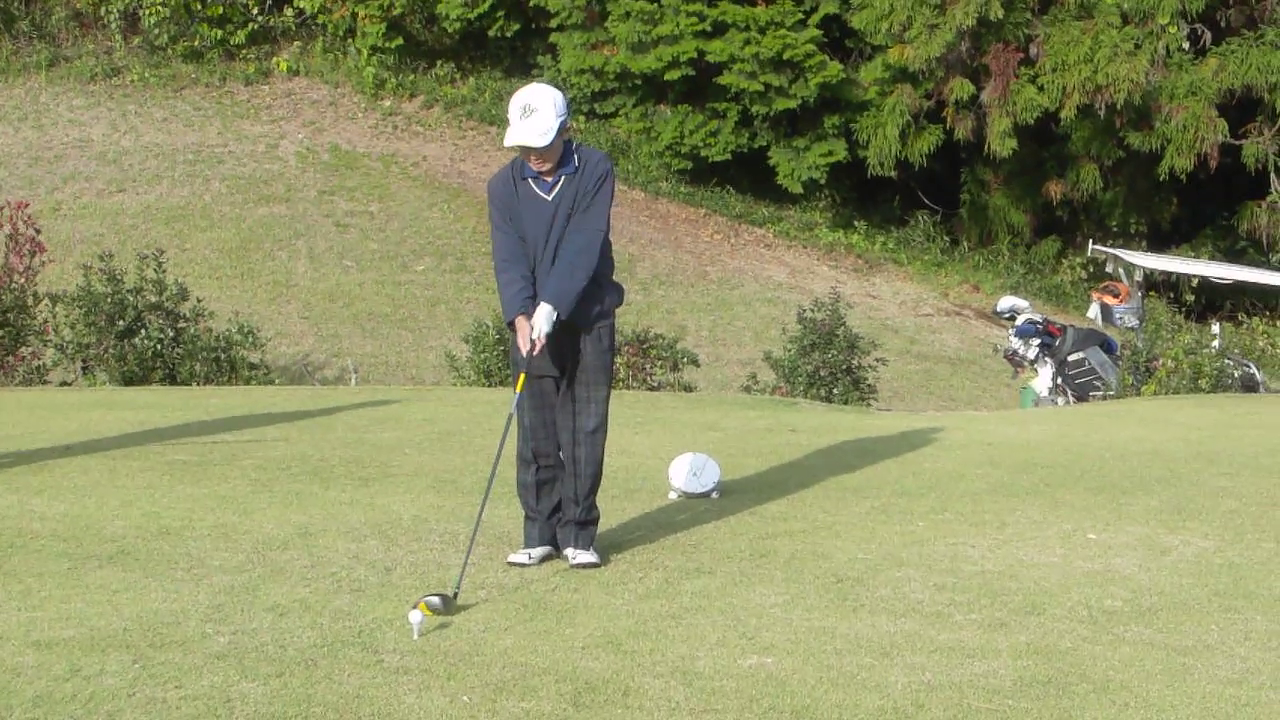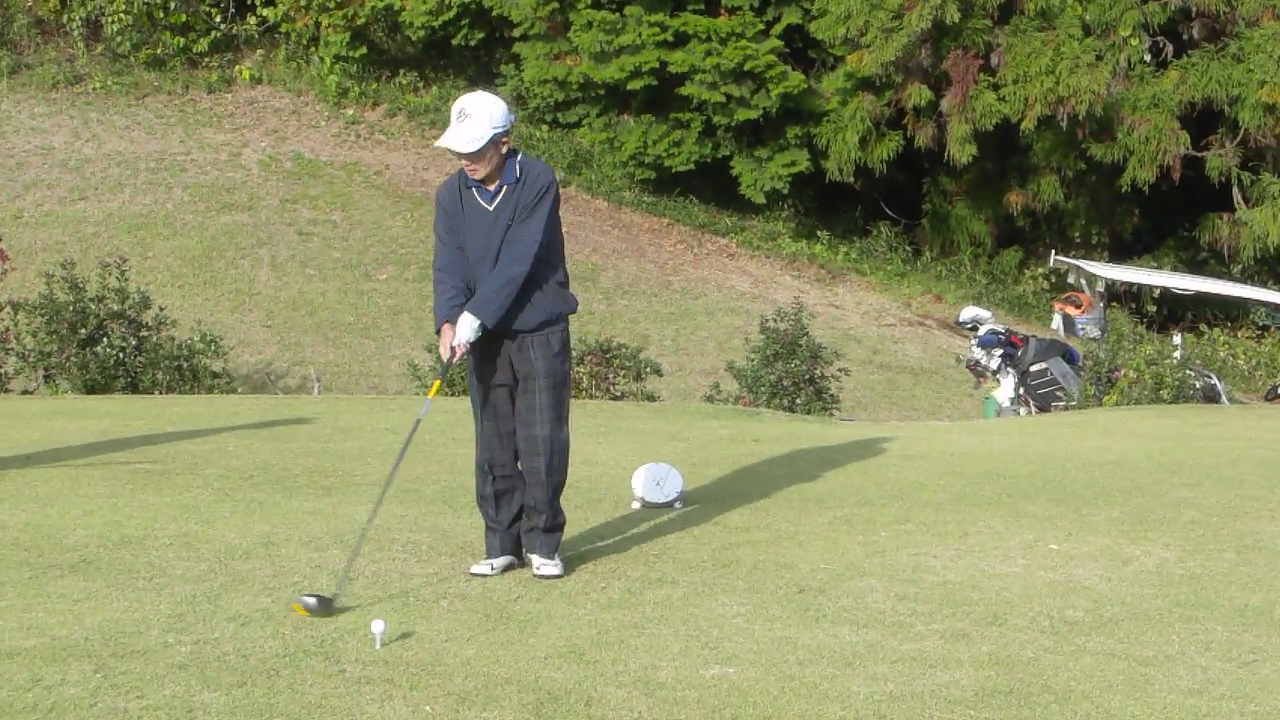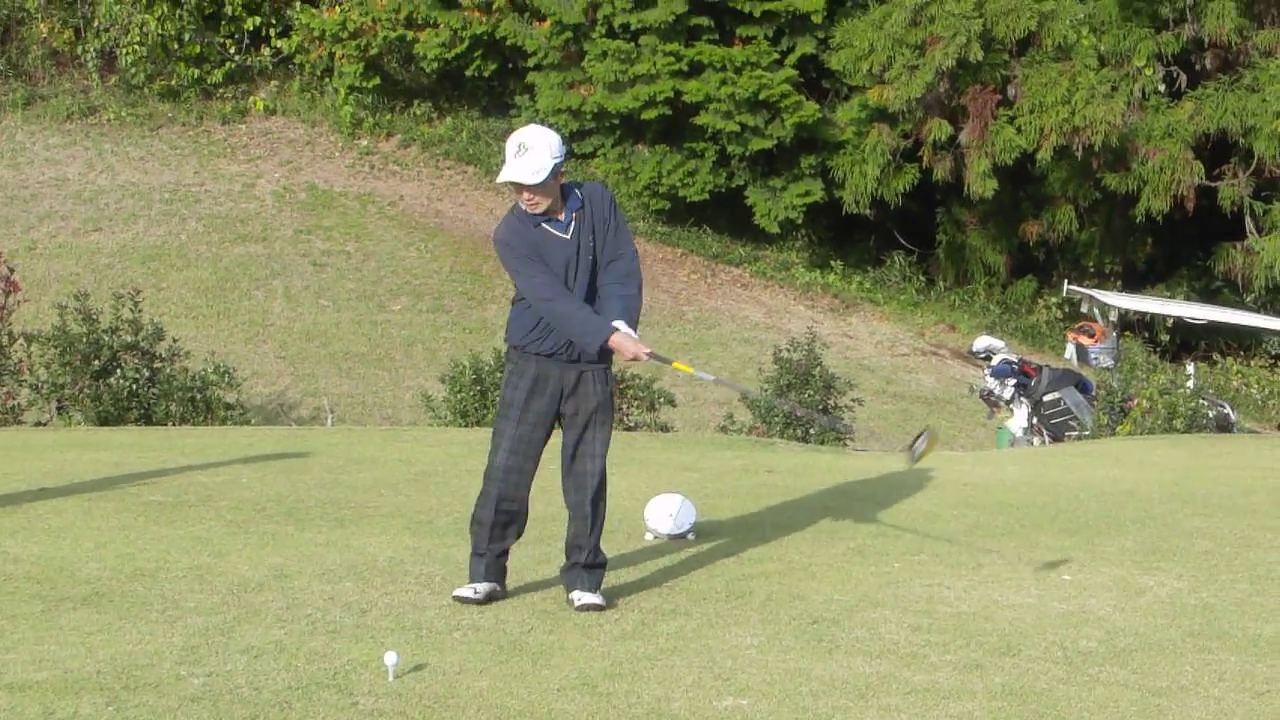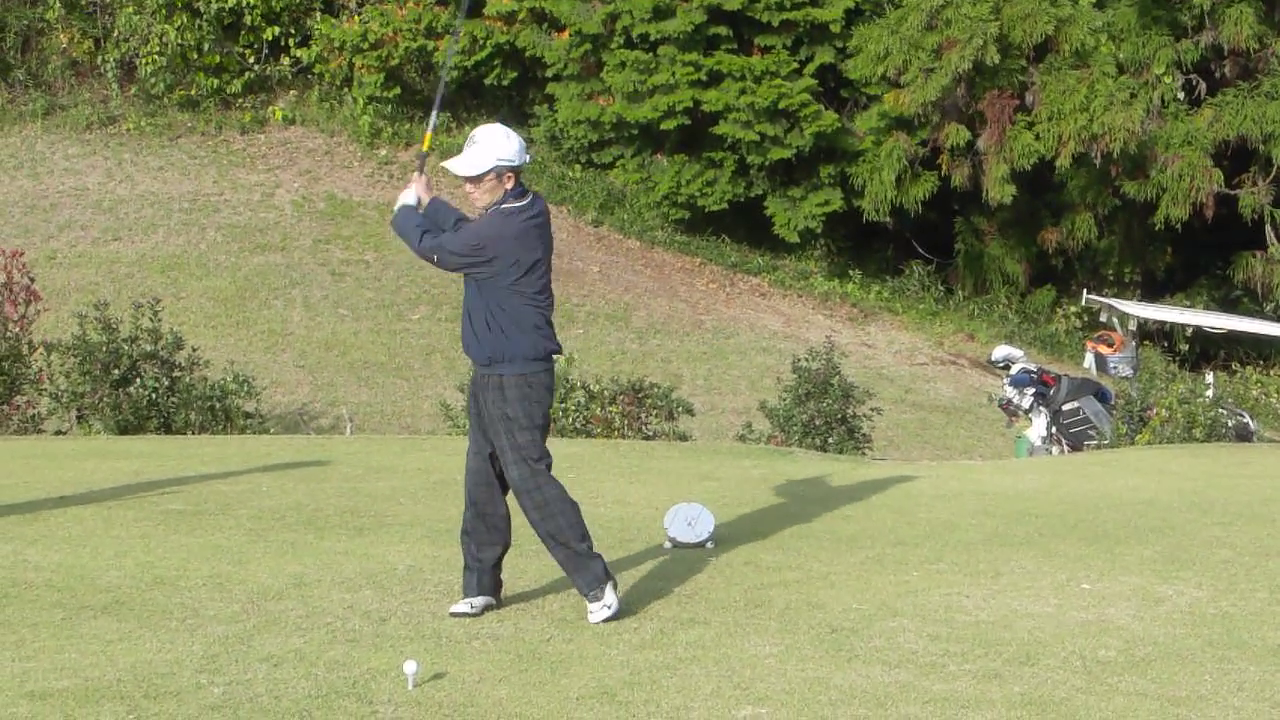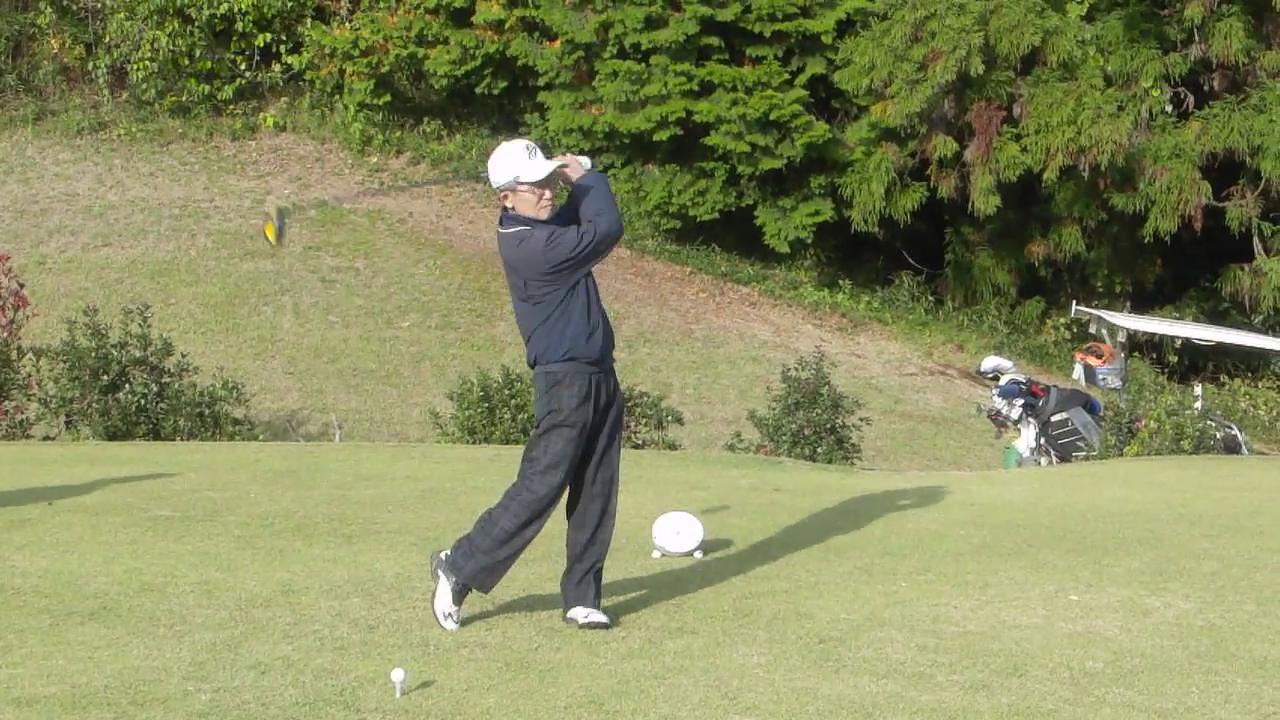
dt=1s
person 1, frame 1
left shoulder: (595, 170)
right shoulder: (503, 185)
left elbow: (582, 248)
right elbow: (509, 258)
left wrist: (552, 308)
right wrist: (521, 317)
left hip: (588, 321)
right hip: (532, 324)
left knee: (584, 432)
right knee: (536, 434)
left ankle: (577, 533)
right ankle: (540, 533)
person 1, frame 2
left shoulder: (538, 182)
right shoulder: (451, 194)
left elbow: (518, 263)
right elbow: (451, 265)
left wrist: (470, 320)
right wrist: (449, 322)
left hip: (540, 330)
right hip: (487, 335)
left knee: (544, 440)
right knee: (495, 446)
left ankle: (543, 541)
right ankle: (503, 544)
person 1, frame 3
left shoulder: (598, 202)
right shoulder: (511, 233)
left elbow: (622, 270)
right elbow: (551, 299)
left wrist: (620, 326)
right wrist: (609, 334)
left hip: (591, 366)
right hip: (533, 362)
left knee: (587, 475)
right knee: (506, 466)
left ankle: (583, 577)
right ankle: (486, 571)
person 1, frame 4
left shoulder: (502, 230)
right shoulder: (524, 209)
left elbow: (436, 248)
right elbow: (463, 235)
left wrist: (408, 208)
right wrist: (430, 204)
left hip: (515, 375)
right hip: (494, 371)
left knee: (527, 476)
right knee: (482, 480)
left ankle: (595, 581)
right ankle: (481, 584)
person 1, frame 5
left shoulder: (534, 228)
right shoulder: (534, 248)
left elbow: (584, 224)
right elbow: (606, 230)
left wrist: (579, 177)
right wrist: (587, 180)
left hip: (596, 374)
right hip: (565, 380)
left knee: (596, 490)
right knee: (541, 484)
left ankle: (581, 595)
right ankle: (459, 567)
